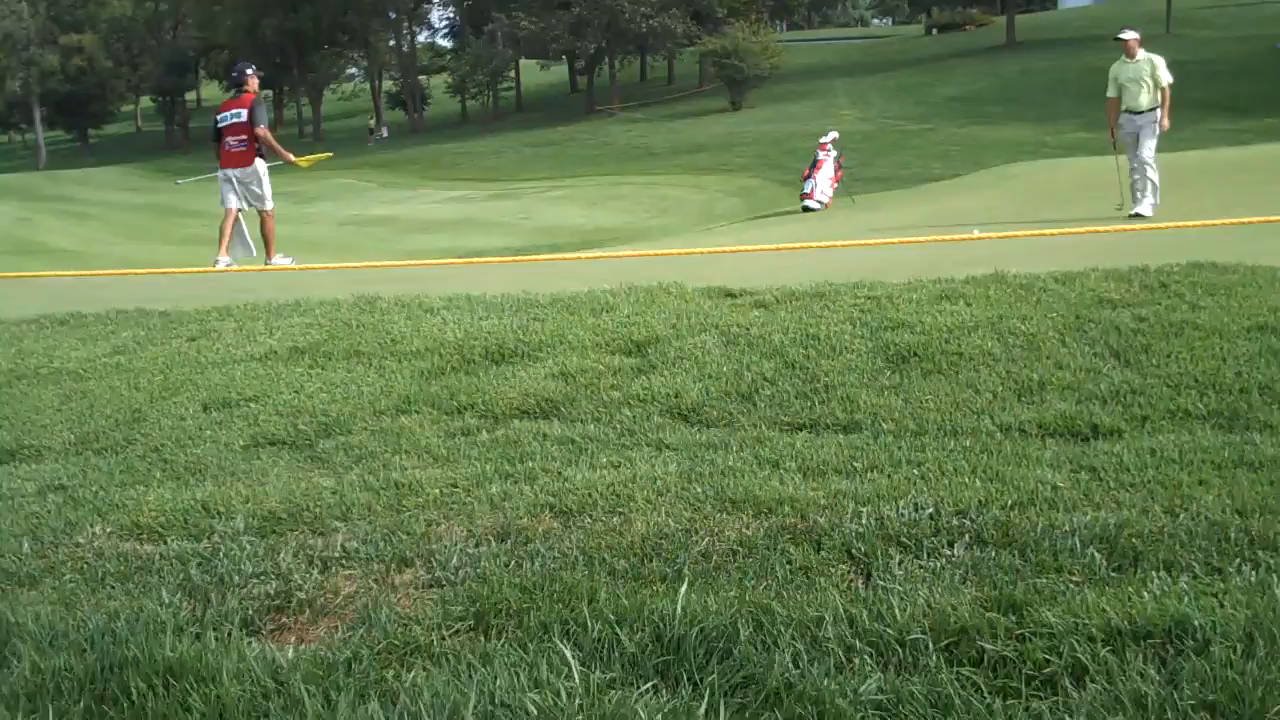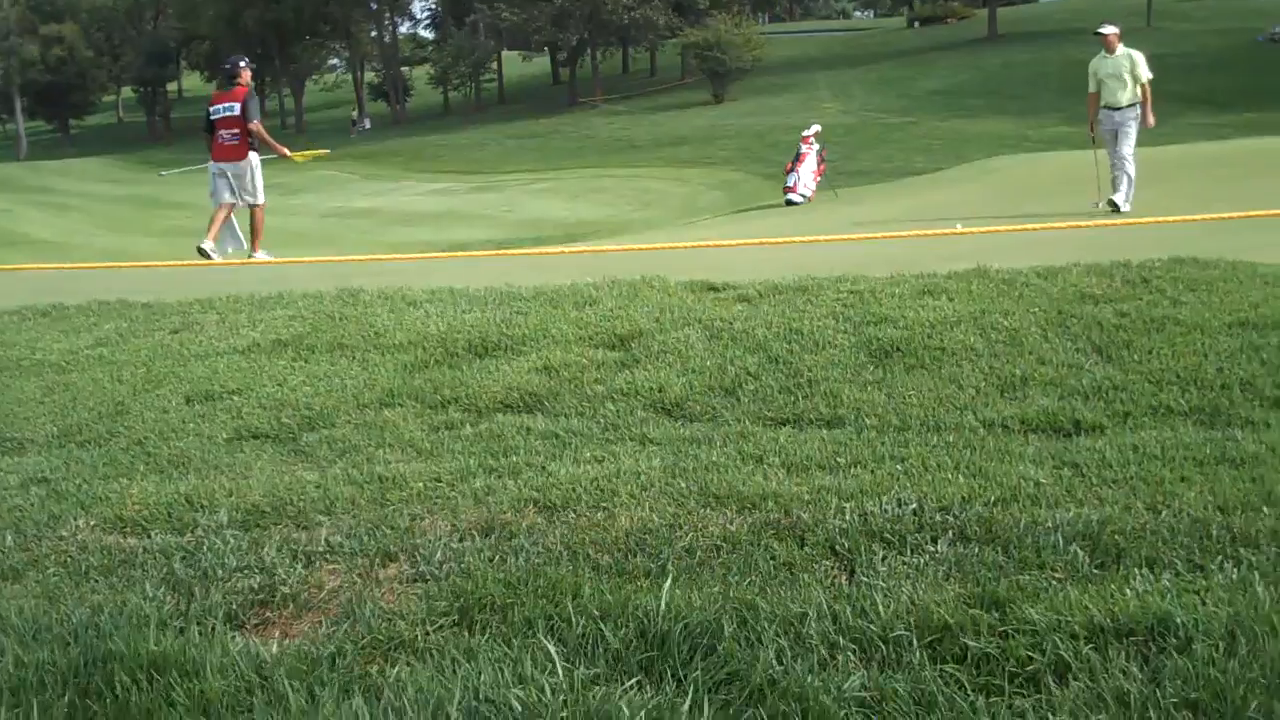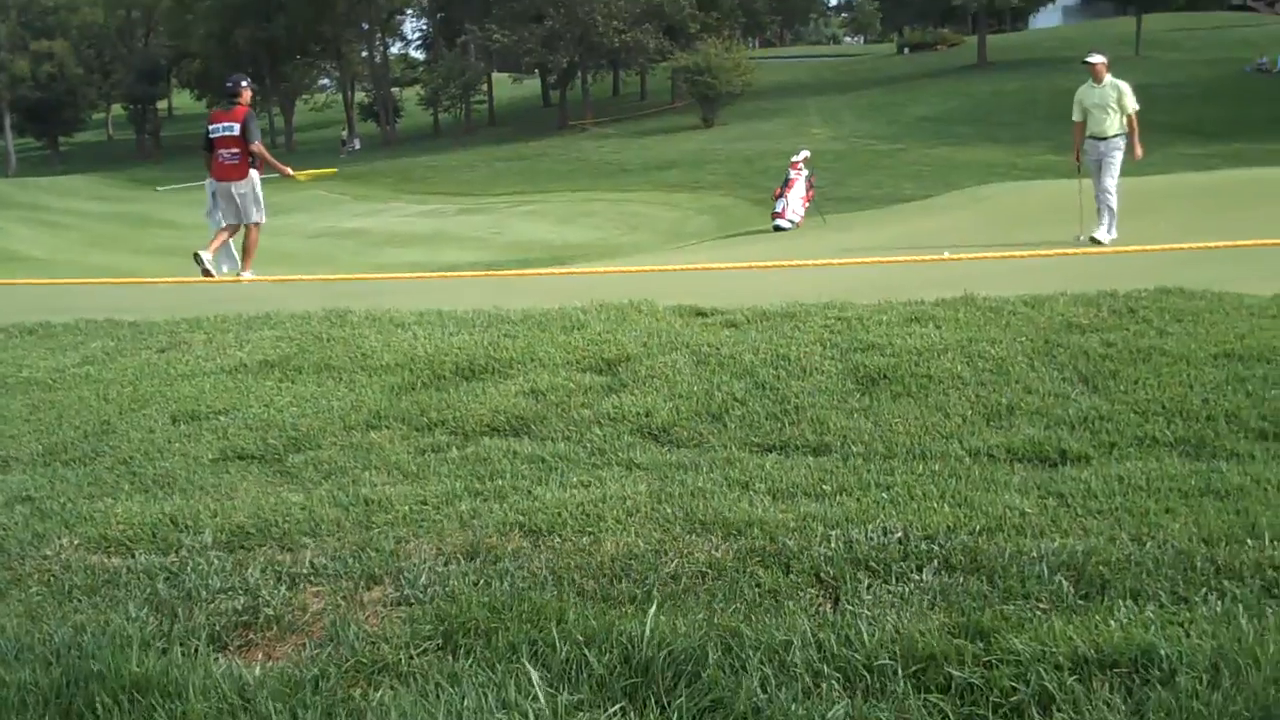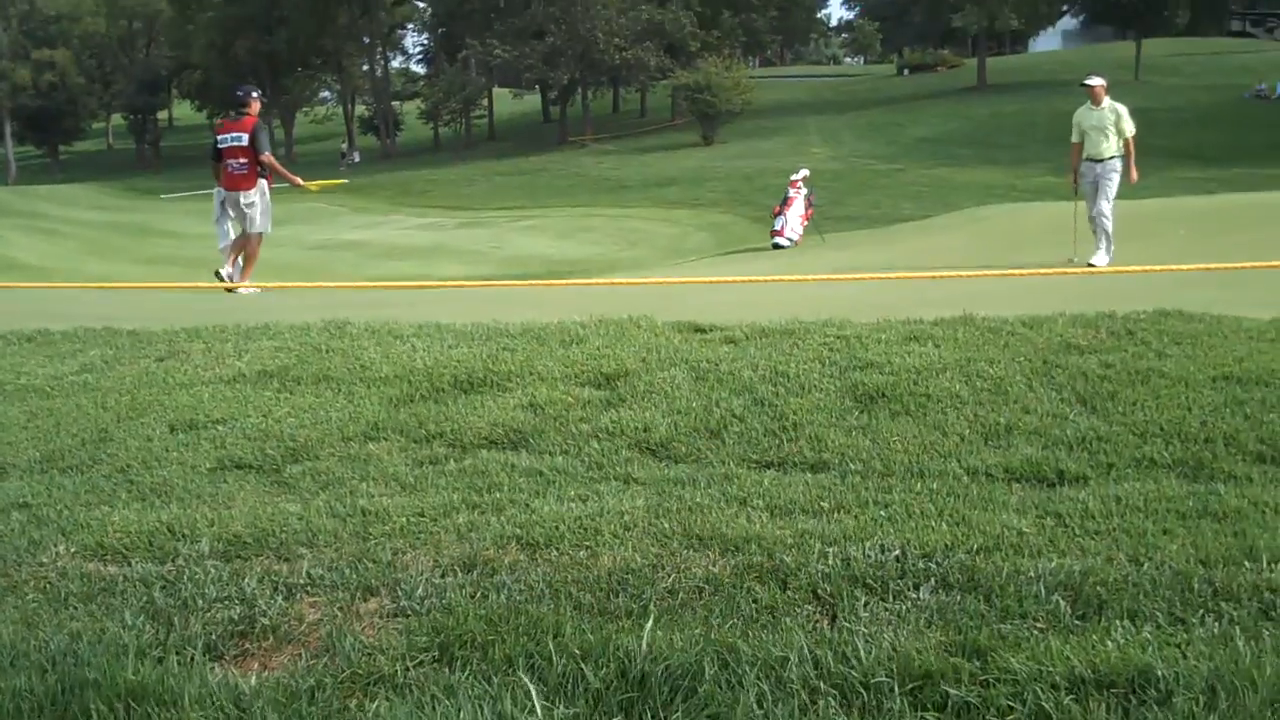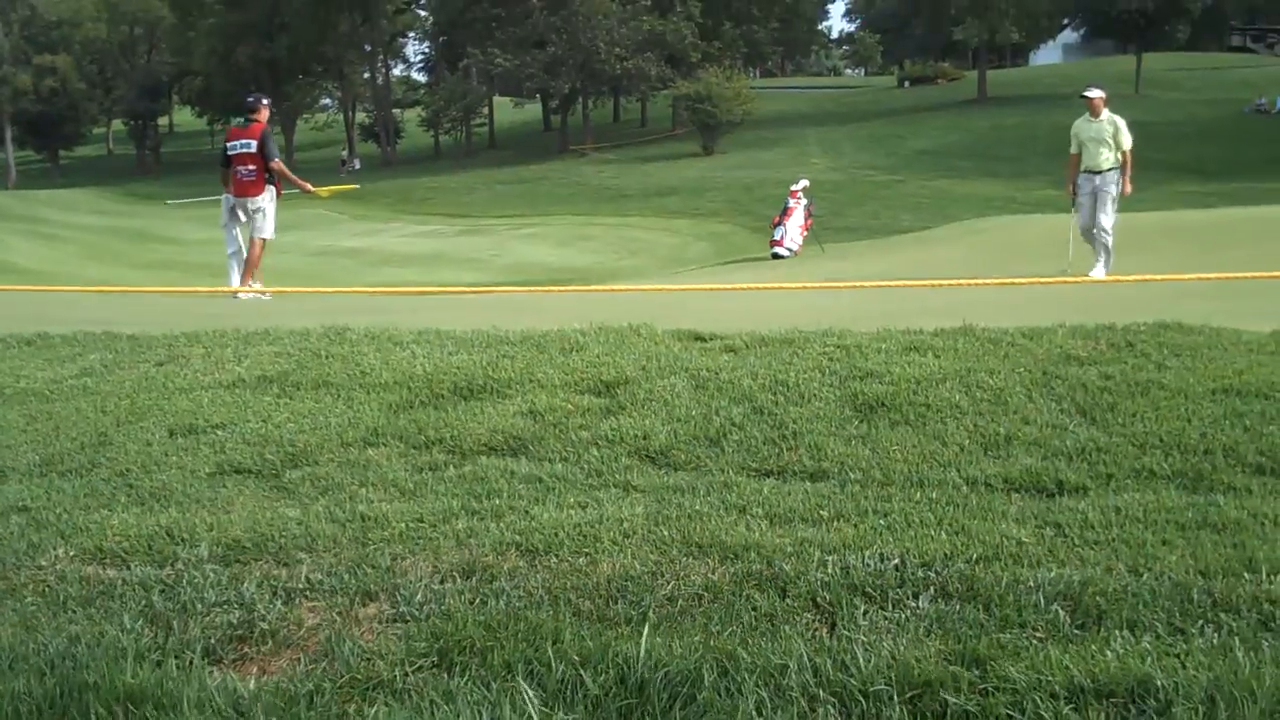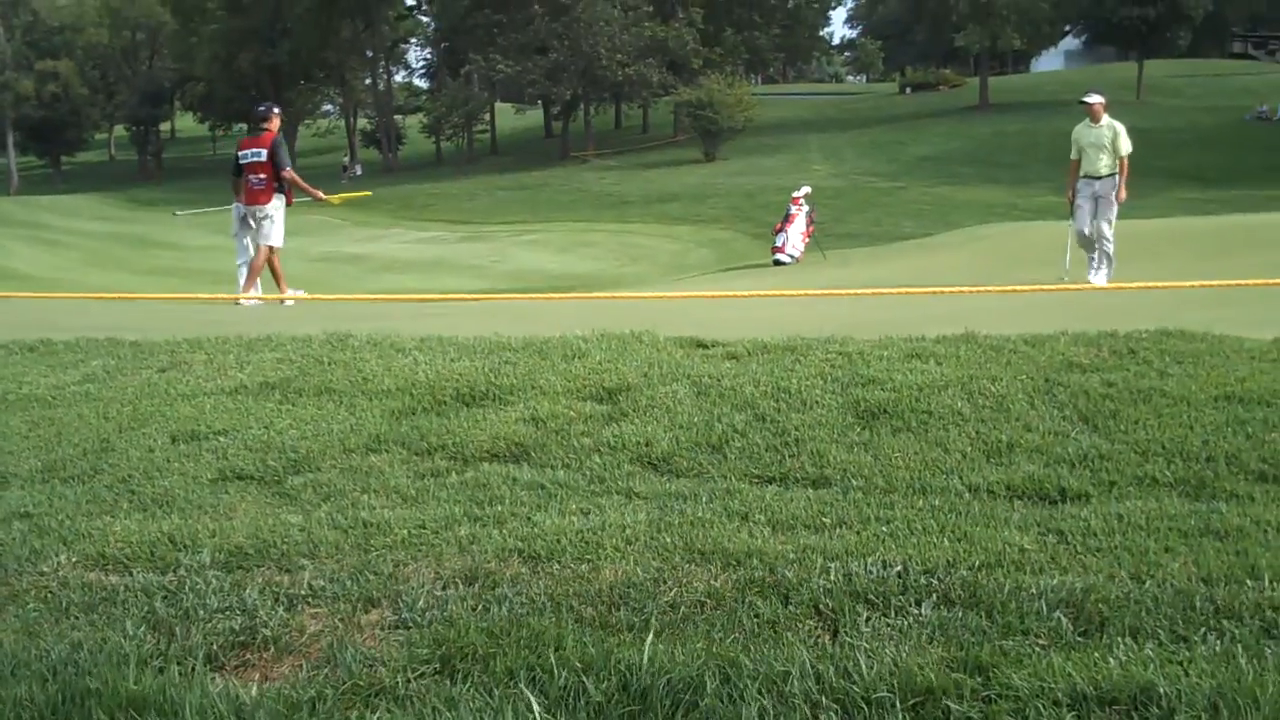
dt=0.1s
person 1, frame 1
left shoulder: (222, 108)
right shoulder: (255, 101)
left elbow: (217, 142)
right elbow: (260, 131)
left wrist: (223, 163)
right wrist: (282, 153)
left hip: (228, 167)
right hip: (251, 165)
left knee: (231, 212)
right knee: (267, 211)
left ankle: (223, 258)
right ankle: (272, 259)
person 1, frame 2
left shoulder: (215, 99)
right shoulder: (247, 94)
left elbow: (209, 133)
right elbow: (253, 126)
left wrist: (215, 155)
right wrist: (276, 148)
left hip: (220, 160)
right hip: (244, 158)
left knee: (225, 205)
right knee: (257, 205)
left ankle: (208, 242)
right ankle: (256, 253)
person 1, frame 3
left shoulder: (215, 117)
right shoulder: (246, 114)
left elbow: (208, 151)
right elbow: (254, 147)
left wrist: (213, 174)
right wrist: (279, 167)
left hip: (221, 179)
right hip: (244, 178)
left knee: (232, 225)
right knee: (253, 225)
left ankle: (207, 253)
right ankle: (245, 273)
person 1, frame 4
left shoulder: (222, 127)
right shoulder: (256, 125)
left elbow: (216, 161)
right elbow: (264, 158)
left wrist: (220, 183)
right wrist: (290, 178)
left hip: (230, 189)
right hip: (252, 187)
left knee: (246, 234)
right knee: (255, 235)
left ankle: (227, 267)
right ankle: (243, 282)
person 1, frame 5
left shoulder: (232, 133)
right shoulder: (264, 132)
left elbow: (225, 168)
right elbow: (274, 164)
left wrist: (228, 189)
right wrist: (300, 184)
left hip: (240, 195)
right hip: (262, 193)
left knee: (258, 240)
right knee: (258, 241)
left ankle: (252, 283)
right ankle: (244, 289)
person 1, frame 6
left shoulder: (243, 143)
right shoulder: (275, 140)
left elbow: (236, 177)
right elbow: (286, 173)
left wrist: (239, 197)
right wrist: (311, 192)
left hip: (251, 203)
right hip: (271, 201)
left knee: (270, 248)
right knee: (264, 249)
left ankle: (284, 291)
right ankle: (245, 294)
person 2, frame 1
left shoulder: (1153, 61)
right shoulder: (1116, 68)
left elbow: (1165, 89)
right elbow: (1113, 98)
left wrist: (1164, 116)
right wrist: (1111, 125)
left hip: (1150, 116)
right hip: (1127, 118)
left knee: (1145, 158)
right knee: (1134, 164)
left ankle: (1148, 203)
right ankle: (1139, 204)
person 2, frame 2
left shoulder: (1133, 56)
right shoulder: (1095, 63)
left elbow: (1145, 85)
right elbow: (1093, 94)
left wrist: (1148, 112)
right wrist: (1091, 120)
left hip: (1129, 112)
right hip: (1107, 114)
left knee: (1124, 154)
right knee: (1114, 160)
left ankle: (1122, 197)
right ankle: (1122, 200)
person 2, frame 3
left shoulder: (1119, 87)
right shoulder: (1081, 92)
left elbow: (1131, 116)
right elbow: (1079, 123)
left wrist: (1136, 143)
right wrist: (1076, 149)
left hip: (1114, 143)
right hip: (1091, 143)
left knee: (1108, 186)
right knee: (1099, 190)
left ankle: (1104, 231)
right ankle: (1111, 229)
person 2, frame 4
left shoulder: (1117, 110)
right shoulder: (1080, 114)
left elbow: (1128, 140)
right elbow: (1077, 144)
left wrist: (1132, 167)
right wrist: (1073, 170)
left hip: (1110, 164)
right hip: (1088, 165)
left knee: (1103, 210)
right knee: (1093, 213)
left ankle: (1102, 254)
right ankle: (1106, 249)
person 2, frame 5
left shoulder: (1116, 122)
right shoulder: (1078, 125)
left elbow: (1126, 153)
right elbow: (1075, 155)
left wrist: (1126, 181)
right wrist: (1071, 182)
left hip: (1109, 177)
right hip: (1086, 178)
left knee: (1103, 223)
right knee: (1085, 225)
left ankle: (1101, 266)
right ankle: (1100, 252)
person 2, frame 6
left shoulder: (1115, 128)
right shoulder: (1078, 130)
left elbow: (1123, 159)
left wrist: (1122, 187)
right wrist: (1070, 187)
left hip: (1108, 182)
right hip: (1085, 183)
left knee: (1104, 231)
right knee: (1081, 229)
left ankle: (1103, 273)
right ankle: (1094, 259)
